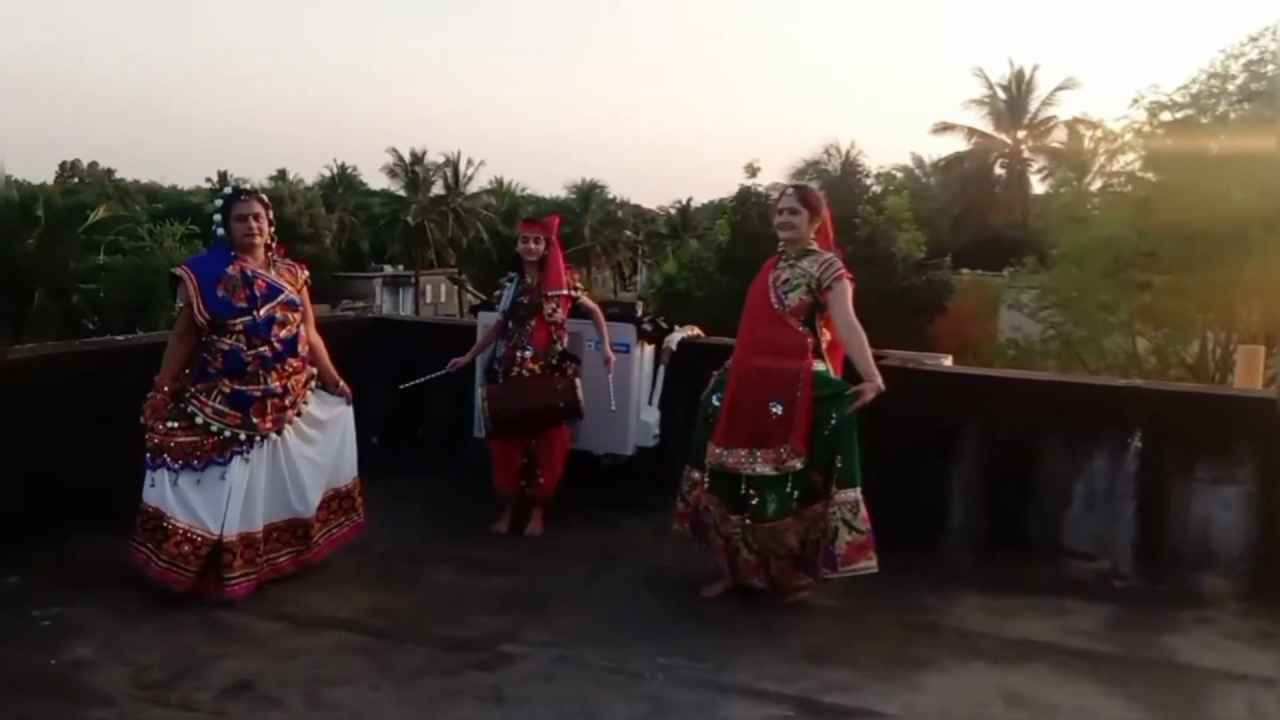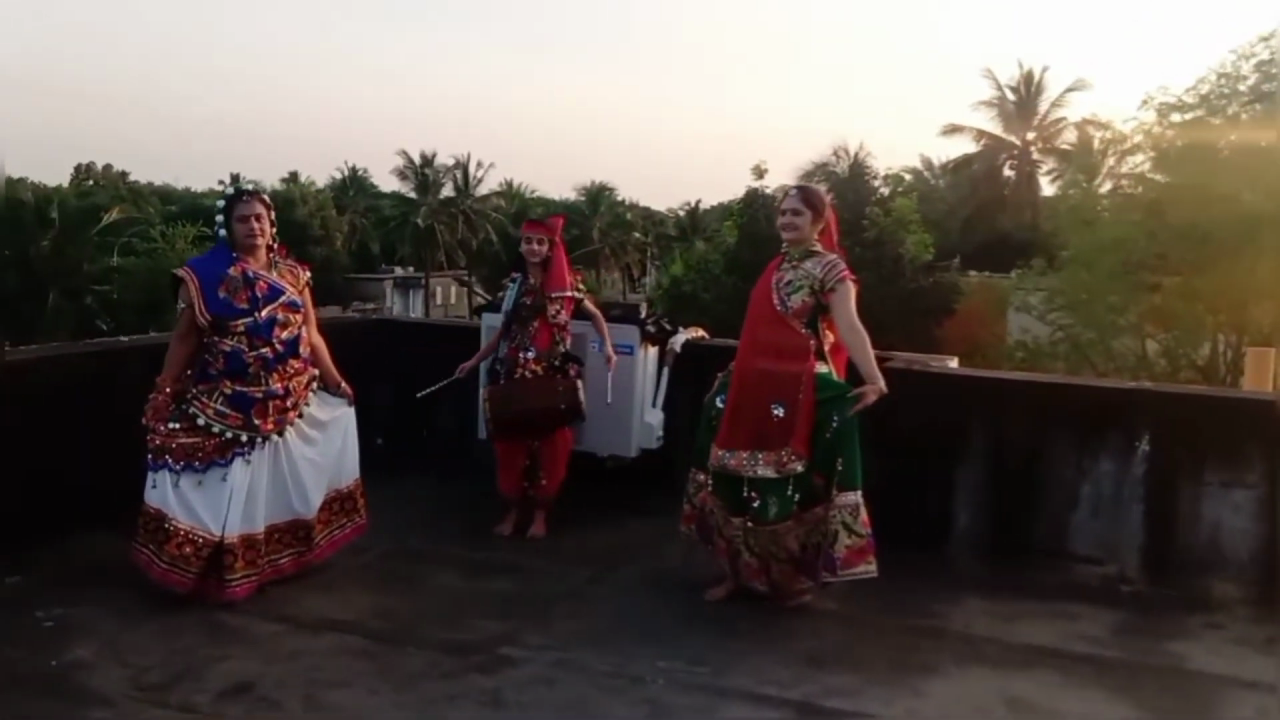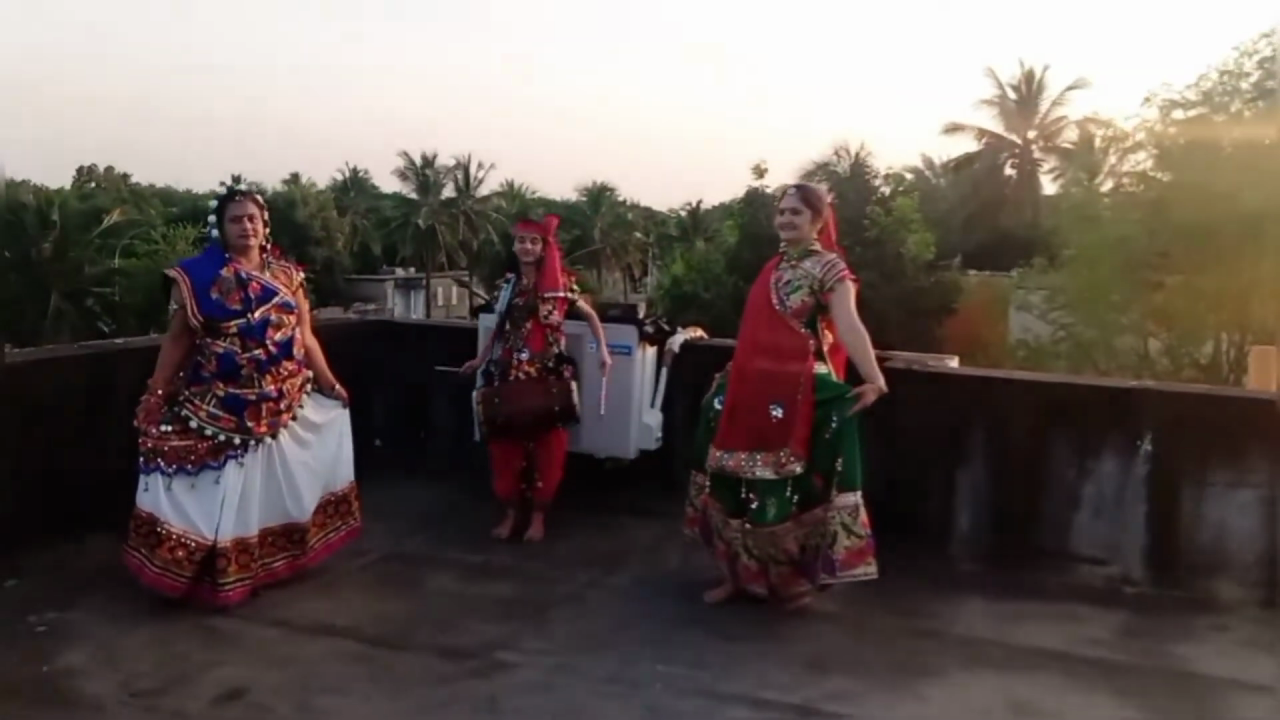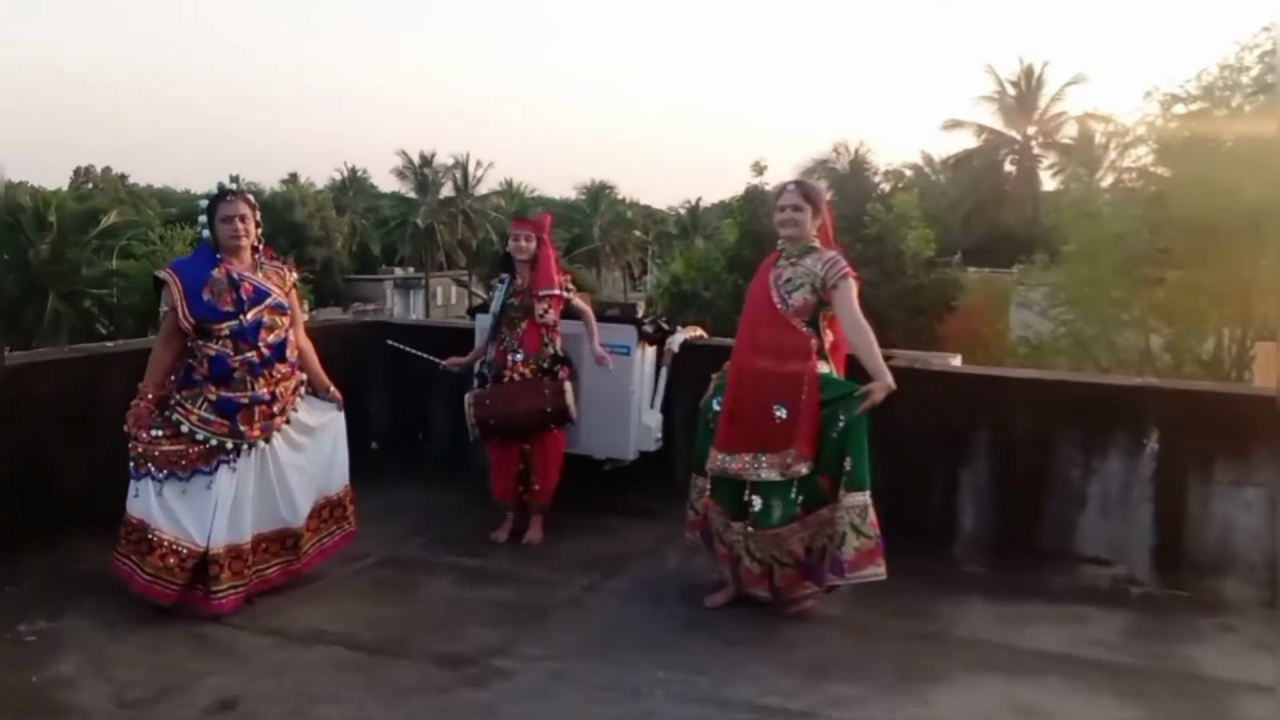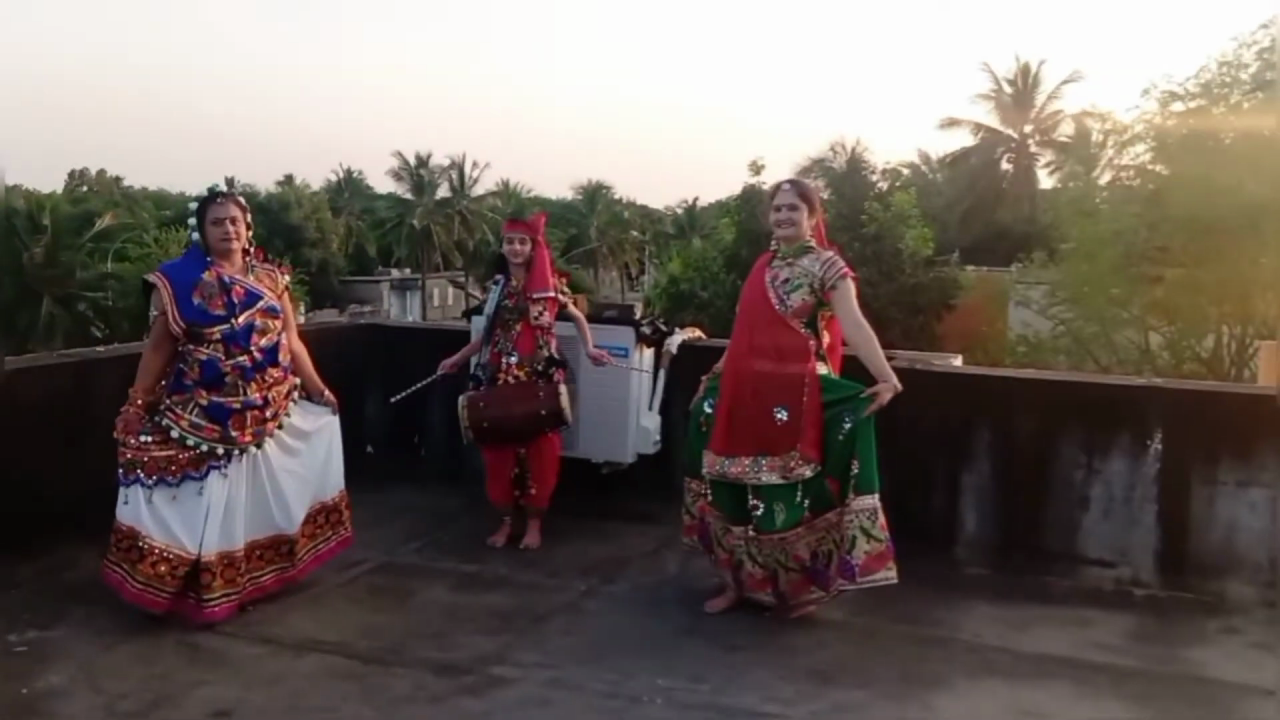
dt=0.2s
person 1, frame 1
left shoulder: (827, 266)
right shoulder: (772, 265)
left elbow: (846, 324)
left wrist: (871, 377)
right wrist: (729, 371)
left hip: (798, 387)
right hip: (753, 385)
left knee: (790, 480)
right knee: (739, 477)
left ankle: (792, 573)
right ankle: (737, 567)
person 1, frame 2
left shoulder: (830, 268)
right shoulder: (776, 267)
left elbow: (849, 326)
left wrist: (873, 379)
right wrist: (732, 373)
left hip: (801, 390)
right hip: (755, 387)
left knee: (793, 482)
right knee: (742, 479)
left ankle: (795, 577)
right ankle: (741, 570)
person 1, frame 3
left shoulder: (829, 268)
right shoulder: (774, 266)
left elbow: (848, 326)
left wrist: (873, 378)
right wrist: (730, 375)
left hip: (799, 391)
right hip: (754, 388)
left knee: (791, 483)
right knee: (743, 479)
left ankle: (794, 578)
right ankle: (741, 572)
person 1, frame 4
left shoulder: (830, 265)
right shoulder: (770, 264)
left elbow: (853, 323)
left wrist: (881, 376)
right wrist: (726, 375)
left hip: (800, 390)
right hip: (752, 389)
left knee: (794, 483)
right knee: (744, 480)
left ankle: (798, 582)
right ankle: (742, 575)
person 1, frame 5
left shoulder: (827, 265)
right shoulder: (762, 265)
left elbow: (853, 325)
left wrist: (886, 377)
right wrist: (715, 375)
left hip: (798, 392)
right hip: (747, 391)
left knee: (792, 487)
right knee: (740, 485)
left ankle: (799, 586)
right ankle: (741, 580)
person 2, frame 1
left shoulder: (291, 274)
right shoulder: (204, 274)
left elbow: (309, 334)
right elbow: (184, 337)
left wrist: (333, 381)
right wrist: (161, 393)
left hip: (286, 401)
right hip: (224, 404)
left knee: (278, 484)
right knee: (228, 486)
left ankle: (275, 557)
right ankle: (225, 569)
person 2, frame 2
left shoulder: (293, 275)
right shoulder: (206, 275)
left elbow: (311, 335)
right elbow: (185, 338)
left wrist: (335, 383)
right wrist: (162, 395)
left hip: (288, 403)
right hip: (226, 405)
left knee: (278, 486)
right knee: (228, 488)
left ankle: (275, 559)
right ankle: (226, 570)
person 2, frame 3
left shoulder: (287, 276)
right shoulder: (198, 276)
left elbow: (305, 337)
right elbow: (177, 340)
left wrist: (329, 384)
right wrist: (155, 397)
left hip: (281, 405)
right hip: (220, 408)
left knee: (273, 488)
right knee: (222, 491)
left ankle: (271, 564)
right ankle: (220, 574)
person 2, frame 4
left shoulder: (280, 276)
right shoulder: (189, 277)
left elbow: (298, 338)
right elbow: (169, 342)
left wrist: (323, 386)
right wrist: (146, 401)
left hip: (274, 409)
right hip: (211, 411)
left knee: (266, 494)
right knee: (217, 496)
left ankle: (262, 570)
right ankle: (214, 582)
person 2, frame 5
left shoulder: (271, 278)
right shoulder: (179, 281)
left elbow: (291, 341)
right elbow: (159, 347)
left wrist: (317, 390)
right wrist: (136, 407)
left hip: (268, 414)
right hip: (202, 417)
left knee: (259, 499)
right knee: (207, 503)
left ankle: (254, 579)
right ankle: (203, 591)
person 3, frame 1
left shoulder: (563, 282)
right shoulder: (510, 283)
left elbow: (593, 311)
right elbow: (499, 326)
left wrist: (605, 347)
right wrist: (469, 357)
left hip: (550, 372)
right hip: (511, 370)
left knee: (547, 441)
right knee: (507, 440)
left ankle: (538, 511)
right ankle: (508, 509)
person 3, frame 2
left shoulder: (566, 283)
right shoulder: (513, 284)
left elbow: (594, 314)
right elbow: (505, 330)
left wrist: (607, 348)
right wrist: (475, 360)
left hip: (552, 373)
right hip: (514, 371)
left knee: (550, 443)
right knee: (511, 440)
left ankle: (540, 513)
right ankle: (512, 510)
person 3, frame 3
left shoulder: (560, 283)
right shoulder: (507, 284)
left elbow: (589, 314)
left wrist: (603, 351)
right wrist: (481, 361)
left hip: (547, 374)
right hip: (509, 372)
left knee: (545, 443)
right knee: (507, 443)
left ankle: (538, 516)
right ankle: (510, 512)
person 3, frame 4
left shoulder: (555, 281)
right shoulder: (502, 283)
left elbow: (584, 312)
left wrist: (596, 347)
right wrist: (469, 358)
left hip: (543, 374)
right hip: (505, 373)
left knee: (542, 445)
right knee: (504, 444)
left ankle: (537, 519)
right ankle: (508, 516)
person 3, frame 5
left shoulder: (550, 284)
right shoulder: (497, 285)
left elbow: (576, 316)
left wrist: (589, 348)
right wrist: (458, 358)
left hip: (539, 377)
right hip: (500, 376)
left knee: (538, 450)
right knee: (500, 448)
left ankle: (534, 523)
right ankle: (505, 520)
